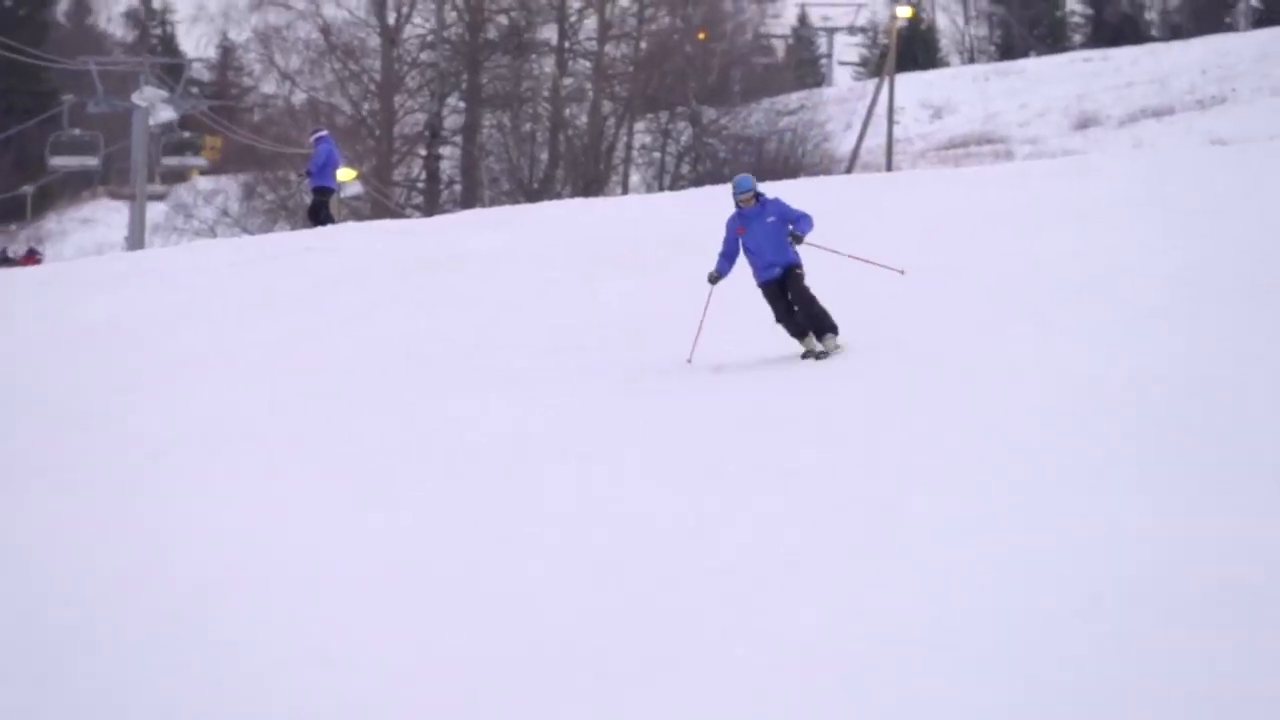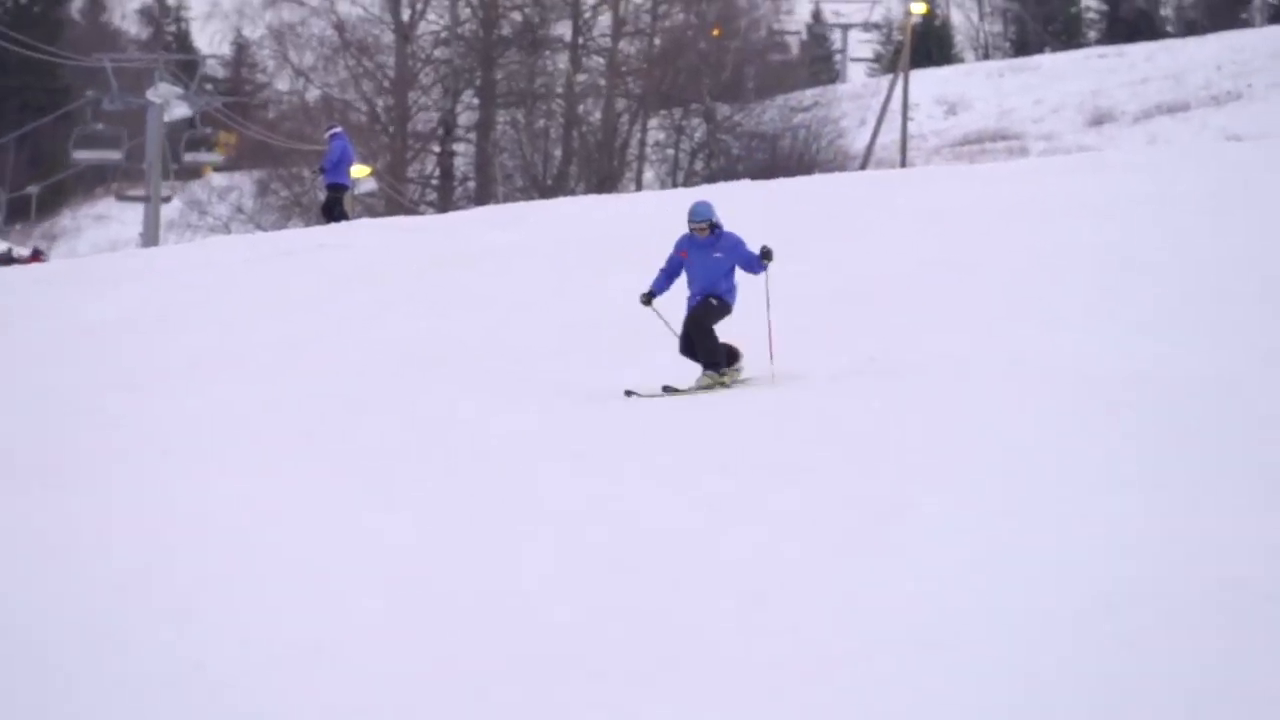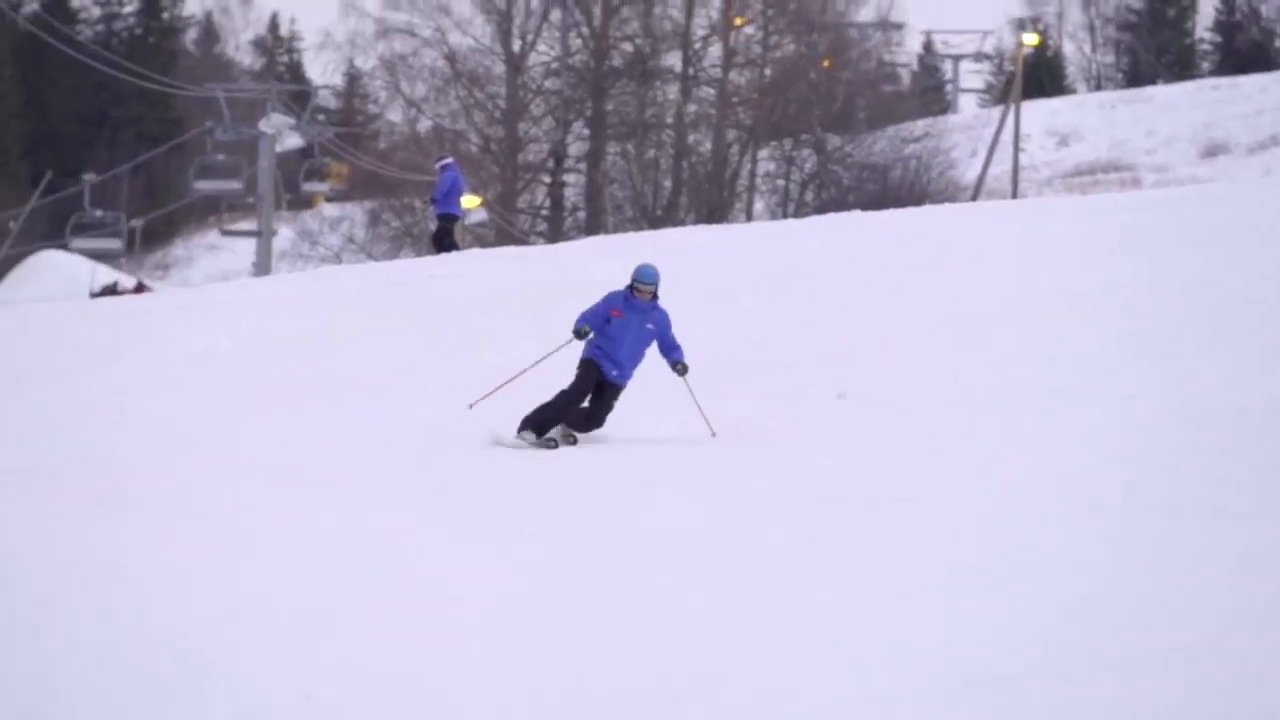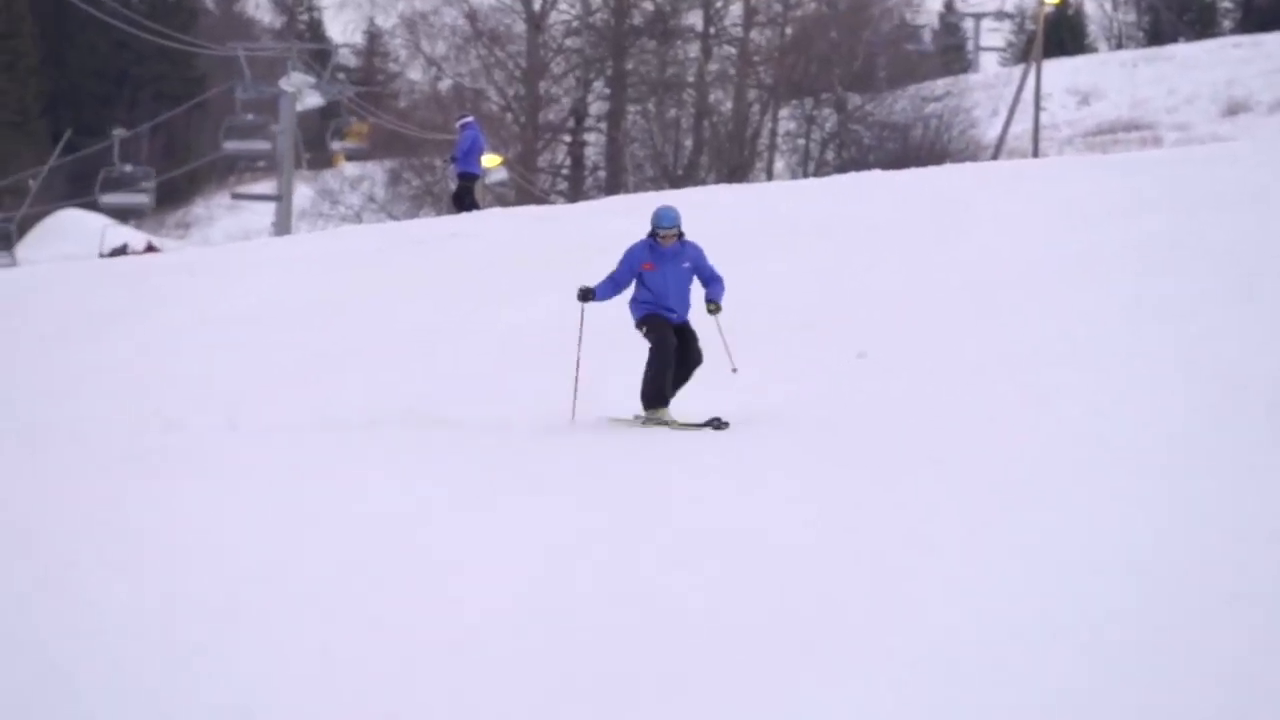
dt=0.5s
person 1, frame 1
left shoulder: (774, 206)
right shoulder: (734, 222)
left elbow: (804, 219)
right elbow: (728, 255)
left wrist: (799, 232)
right wrist: (718, 273)
left hip: (788, 264)
right hip: (765, 275)
left knee: (799, 294)
right knee: (785, 316)
left ankle: (828, 334)
right ankle: (807, 338)
person 1, frame 2
left shoulder: (729, 241)
right shoulder: (685, 243)
left elbow: (753, 265)
right elbow: (669, 271)
left wrist: (764, 258)
right wrist: (652, 292)
left hip: (720, 298)
right hip: (697, 301)
left knee: (696, 321)
right knee: (687, 347)
left ankle: (713, 370)
right ankle: (731, 359)
person 1, frame 3
left shoulder: (660, 317)
right shoulder: (614, 300)
left elbow: (669, 346)
right elbow: (585, 319)
left wrist: (677, 361)
right wrist: (580, 330)
left hip: (619, 375)
right hip: (596, 358)
left knee: (592, 419)
right knee: (577, 393)
left ankle: (568, 426)
right ankle: (530, 429)
person 1, frame 4
left shoulder: (691, 251)
right shoulder: (639, 252)
left elbow: (712, 279)
right elbow: (616, 282)
left wrist: (713, 298)
right wrist: (593, 293)
left hip: (678, 317)
right hip: (648, 312)
left knee: (692, 356)
right knee: (666, 346)
left ankle: (659, 397)
right ankle: (654, 407)
